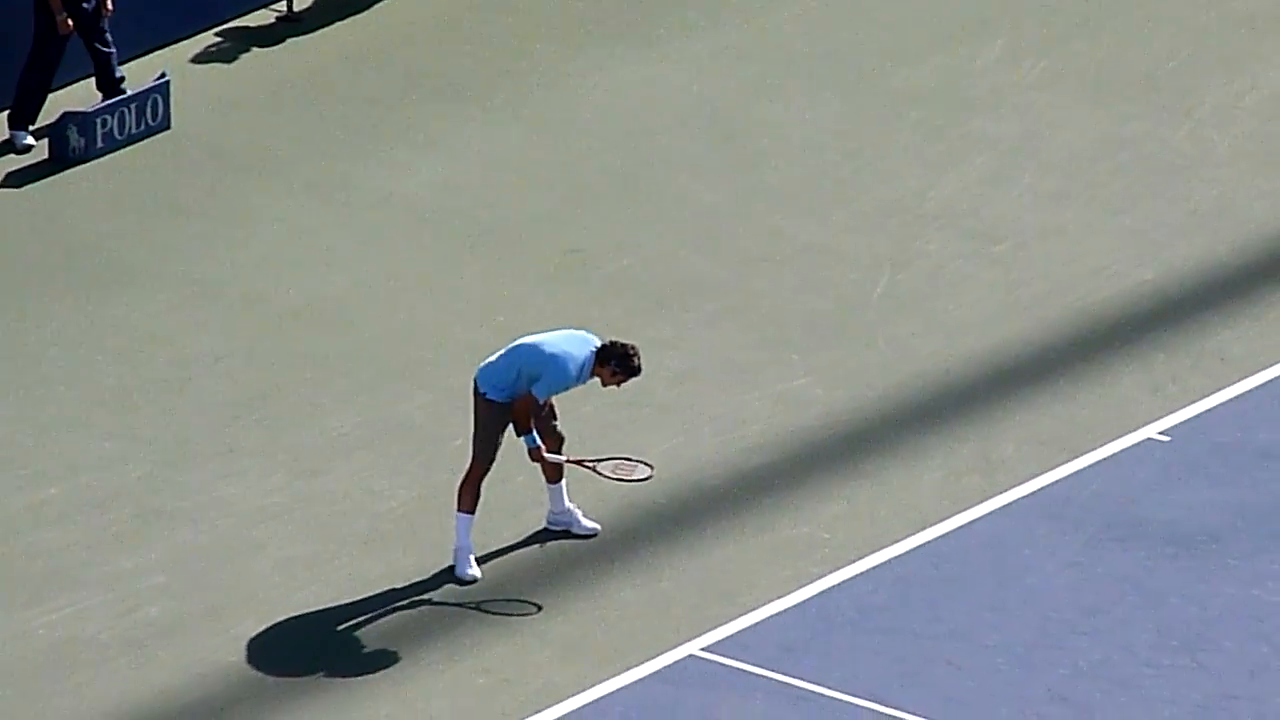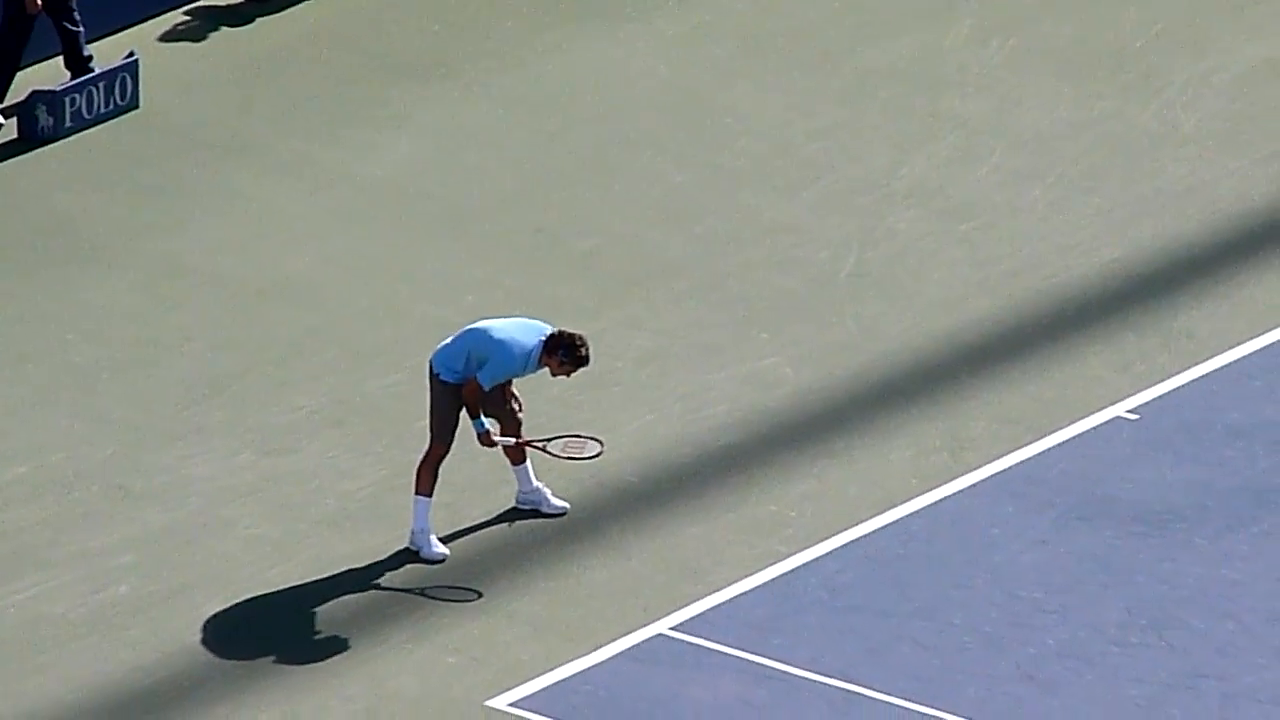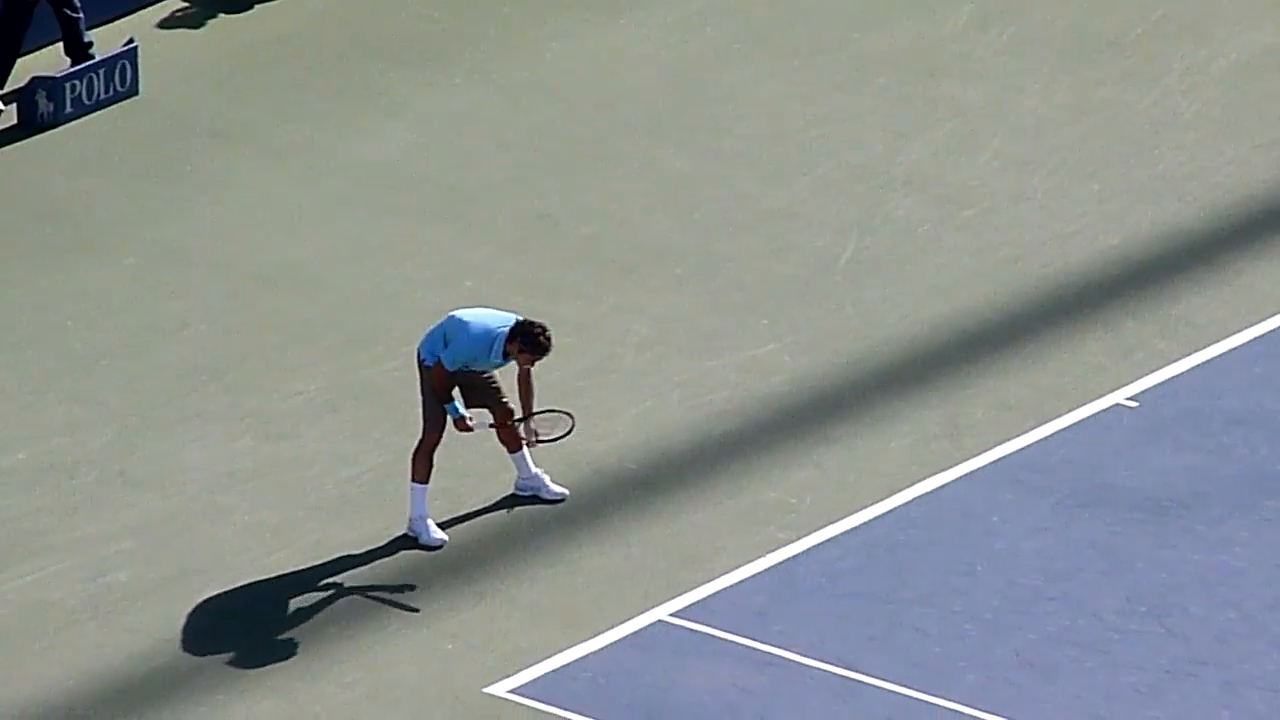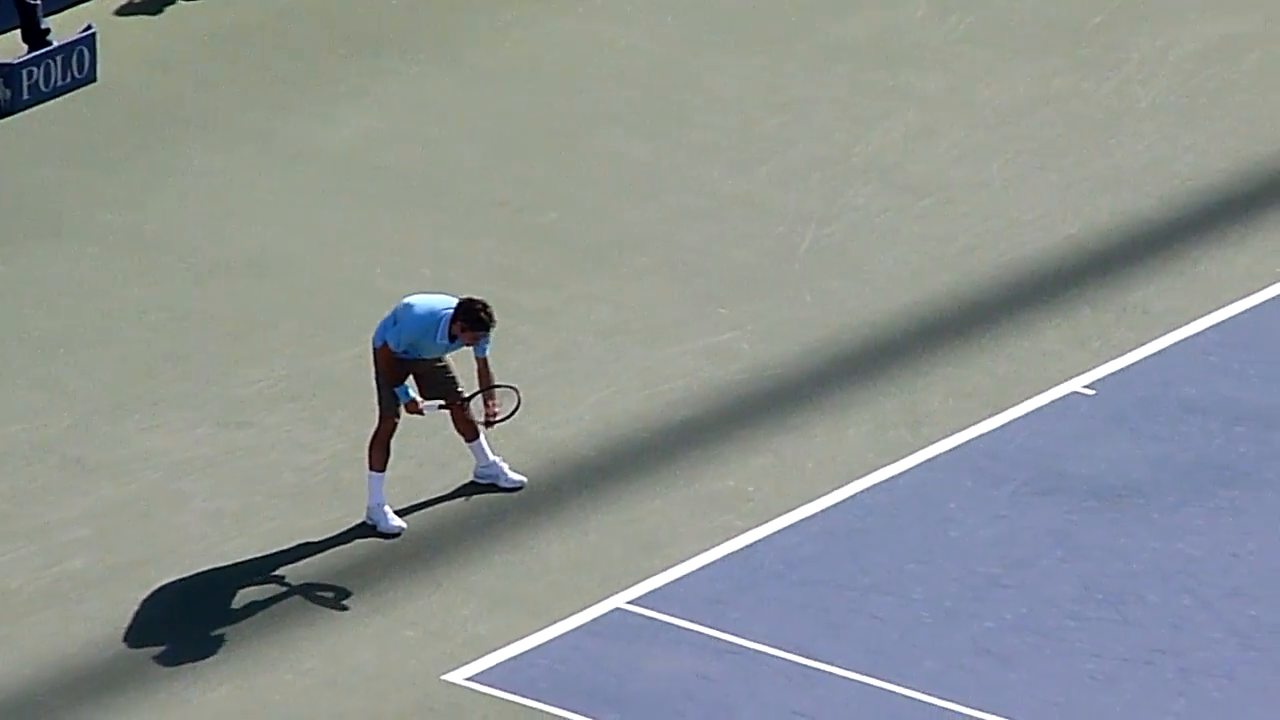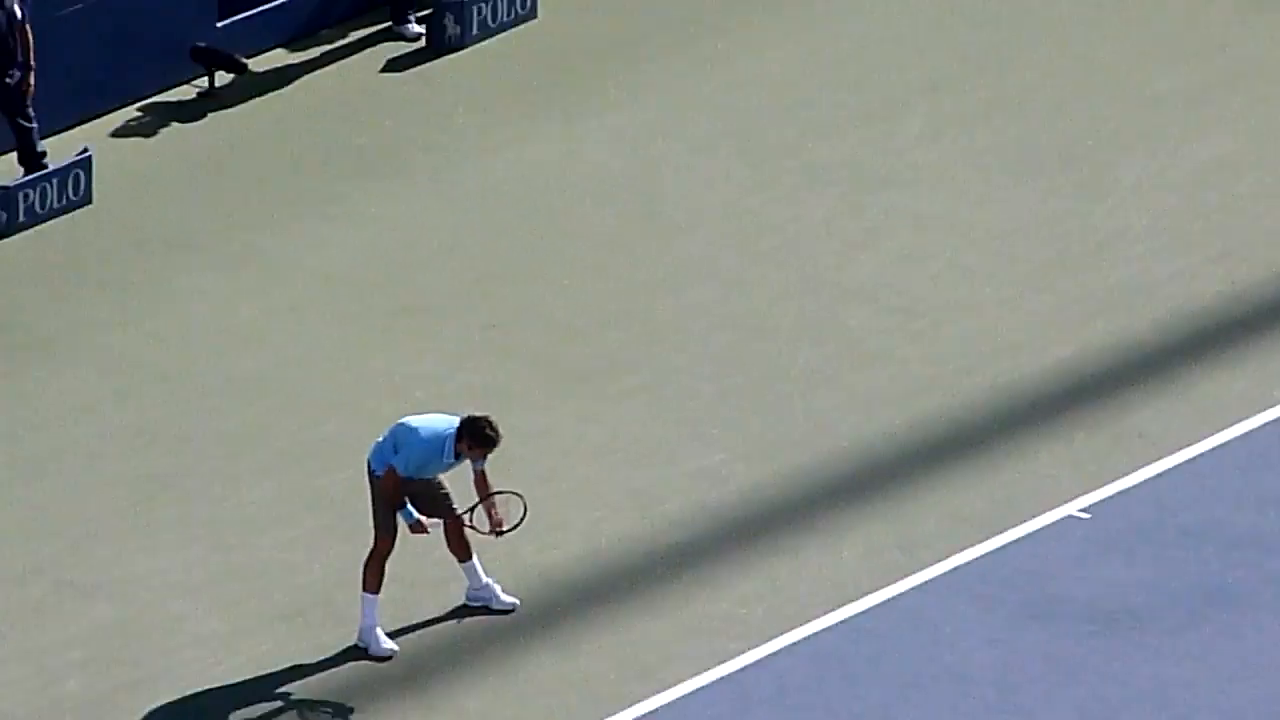
dt=0.3s
person 1, frame 1
left shoulder: (594, 346)
right shoulder: (566, 371)
right elbow: (522, 406)
left wrist: (546, 399)
right wrist: (531, 442)
left hip: (523, 385)
right hip: (494, 389)
left knee: (554, 440)
right knee: (481, 465)
left ankle: (560, 512)
right ankle: (462, 548)
person 1, frame 2
left shoulder: (548, 335)
right shoulder: (512, 357)
right elbow: (469, 391)
left wrist: (508, 386)
right wrist: (480, 426)
left hip: (480, 367)
right hip: (449, 371)
left knee: (513, 423)
right knee: (440, 447)
left ankle: (529, 492)
right ankle: (420, 531)
person 1, frame 3
left shoulder: (524, 340)
right shoulder: (475, 341)
left elbow: (524, 378)
right elbow: (436, 374)
left wrist: (528, 418)
right wrist: (455, 411)
left hip: (474, 363)
right hip: (436, 361)
left knee: (506, 414)
right knee: (433, 433)
left ankle: (528, 478)
right ankle: (418, 518)
person 1, frame 4
left shoulder: (476, 327)
right shoulder: (420, 322)
left elbow: (483, 367)
right elbow: (384, 355)
left wrist: (489, 404)
right wrist: (404, 394)
left hip: (429, 353)
right hip: (392, 351)
left knee: (459, 404)
right knee: (389, 421)
left ankle: (486, 466)
right ankle: (376, 506)
person 1, frame 5
left shoulder: (474, 440)
right shoulder: (425, 444)
left elbow: (480, 478)
right elbow: (389, 481)
left wrist: (492, 514)
right wrist: (409, 515)
left hip: (422, 472)
right hip: (387, 470)
left knee: (454, 523)
right knee: (384, 543)
left ankle: (479, 588)
right ankle: (368, 629)
